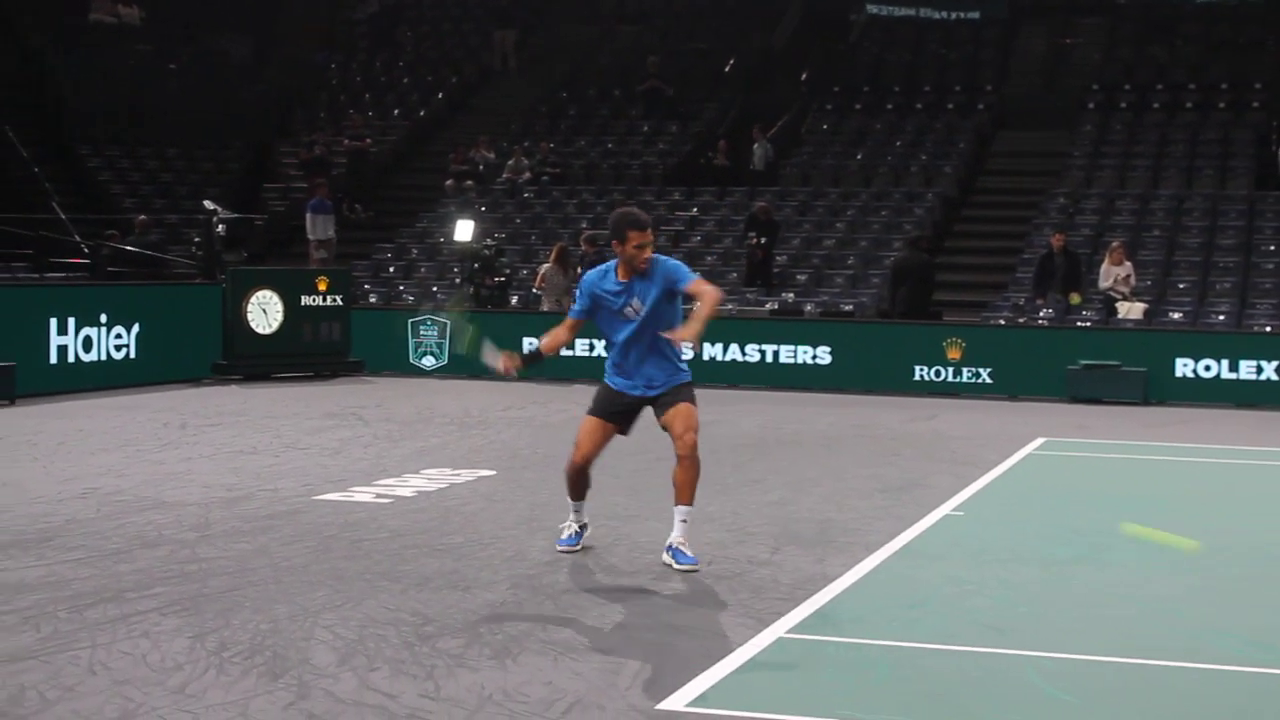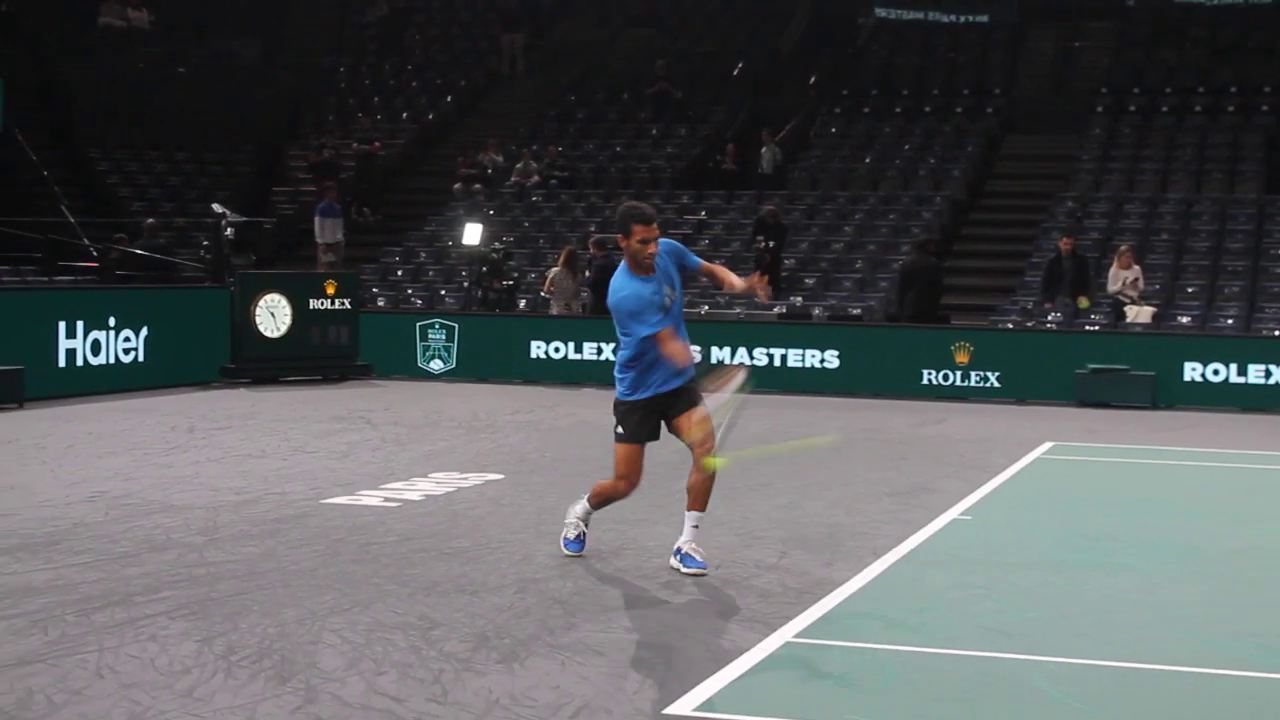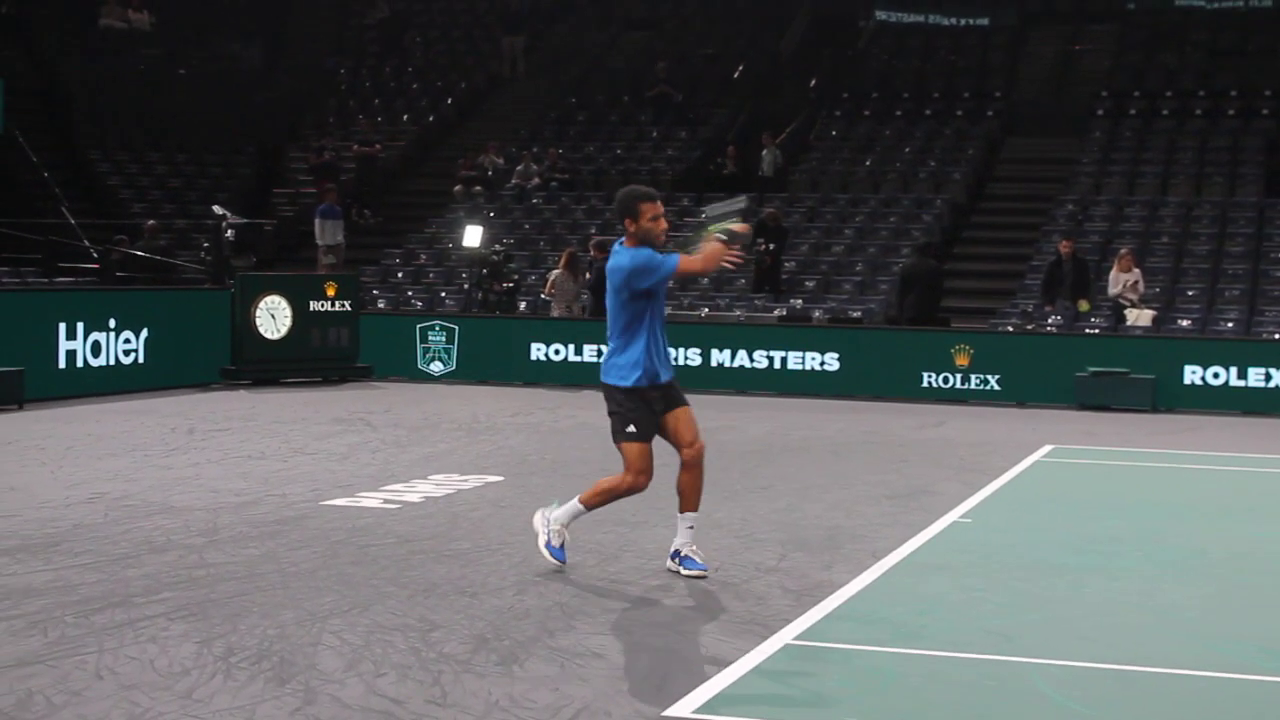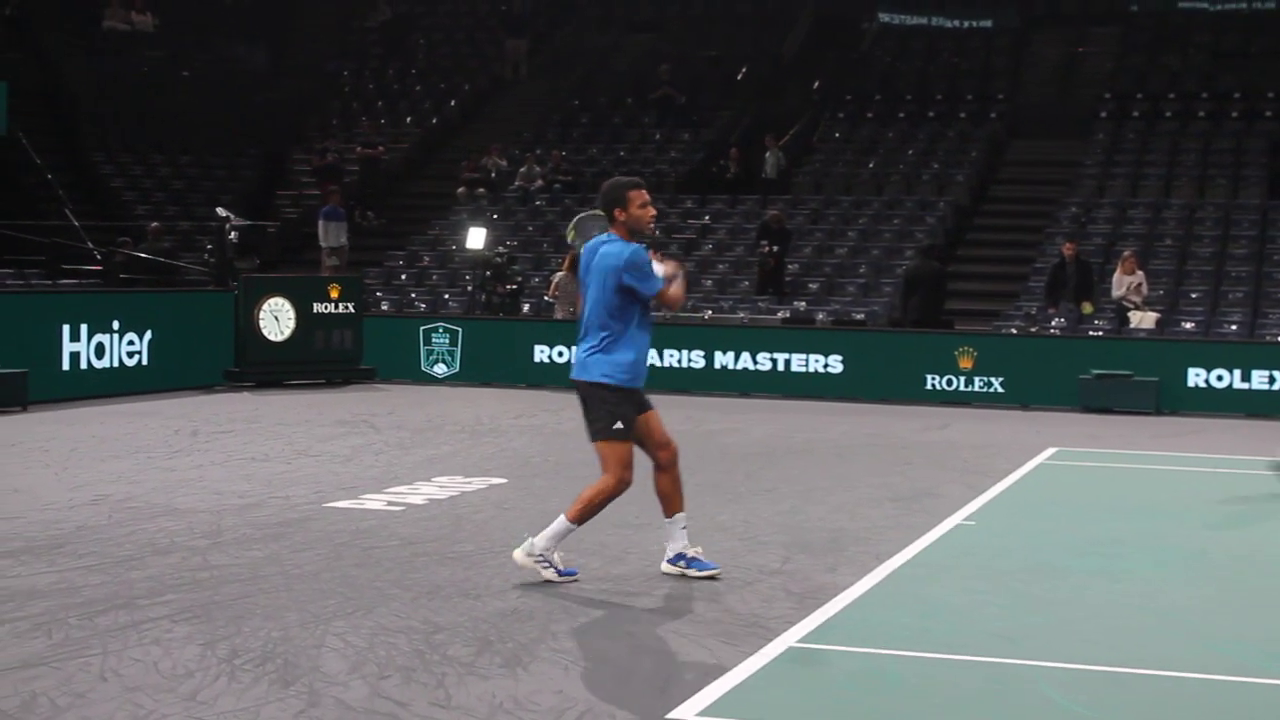
dt=0.2s
person 1, frame 1
left shoulder: (668, 269)
right shoulder: (596, 282)
left elbow: (710, 294)
right elbow: (567, 330)
left wrist: (694, 324)
right wrist: (526, 358)
left hip: (669, 381)
right hip: (620, 384)
left knee: (687, 445)
right knee: (579, 460)
left ankle: (678, 540)
right ankle: (577, 520)
person 1, frame 2
left shoulder: (666, 252)
right shoulder: (626, 295)
left elbow: (710, 269)
right elbow: (671, 348)
left wrist: (735, 281)
left hip: (677, 382)
right hip: (637, 391)
left knee: (705, 449)
right knee: (624, 482)
left ankle: (686, 545)
right ankle: (579, 514)
person 1, frame 3
left shoulder: (636, 250)
right shoulder: (633, 263)
left elbow: (681, 262)
right elbow: (699, 265)
left wrist: (719, 241)
right wrist: (720, 245)
left hip: (655, 376)
right hip: (627, 381)
left knee: (692, 450)
right knee: (636, 478)
left ankle: (683, 549)
right ankle: (555, 520)
person 1, frame 4
left shoulder: (597, 246)
right shoulder: (627, 256)
right elbow: (673, 300)
left wrist: (655, 269)
right wrist: (674, 275)
left hip: (614, 376)
right hip: (606, 378)
left knee: (665, 453)
right knee: (618, 476)
left ankle: (679, 552)
right ankle: (538, 550)
